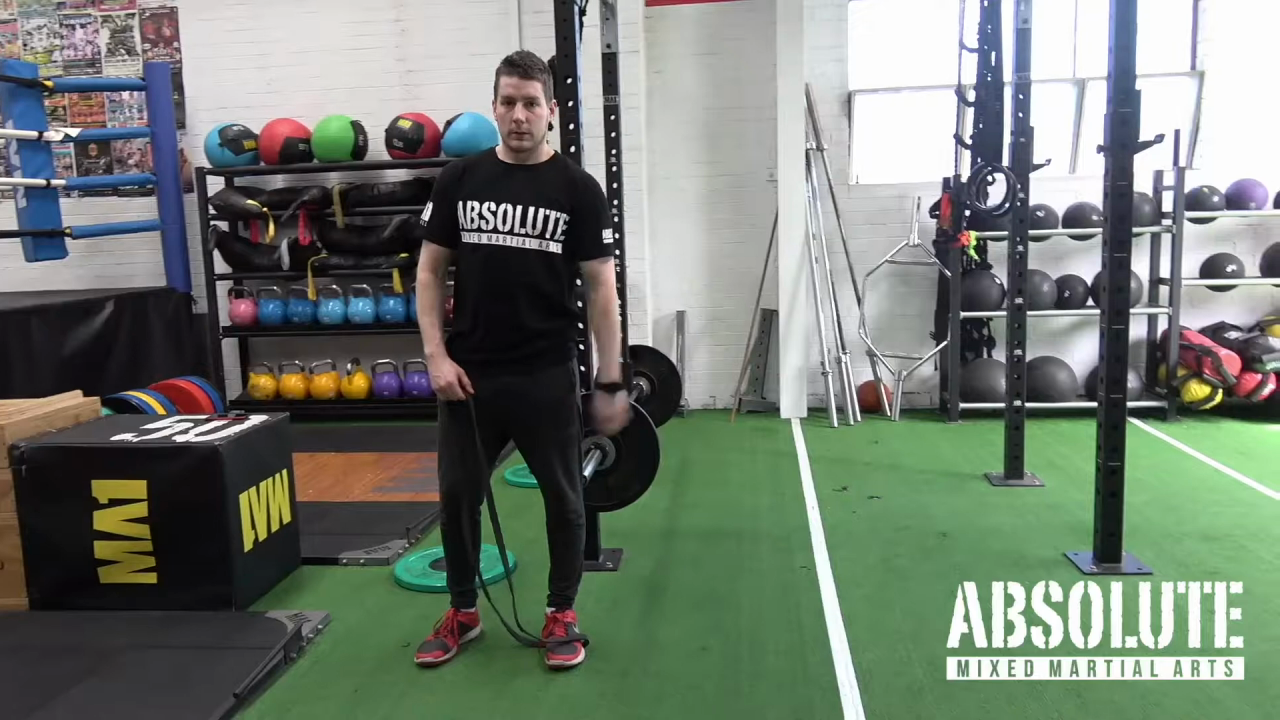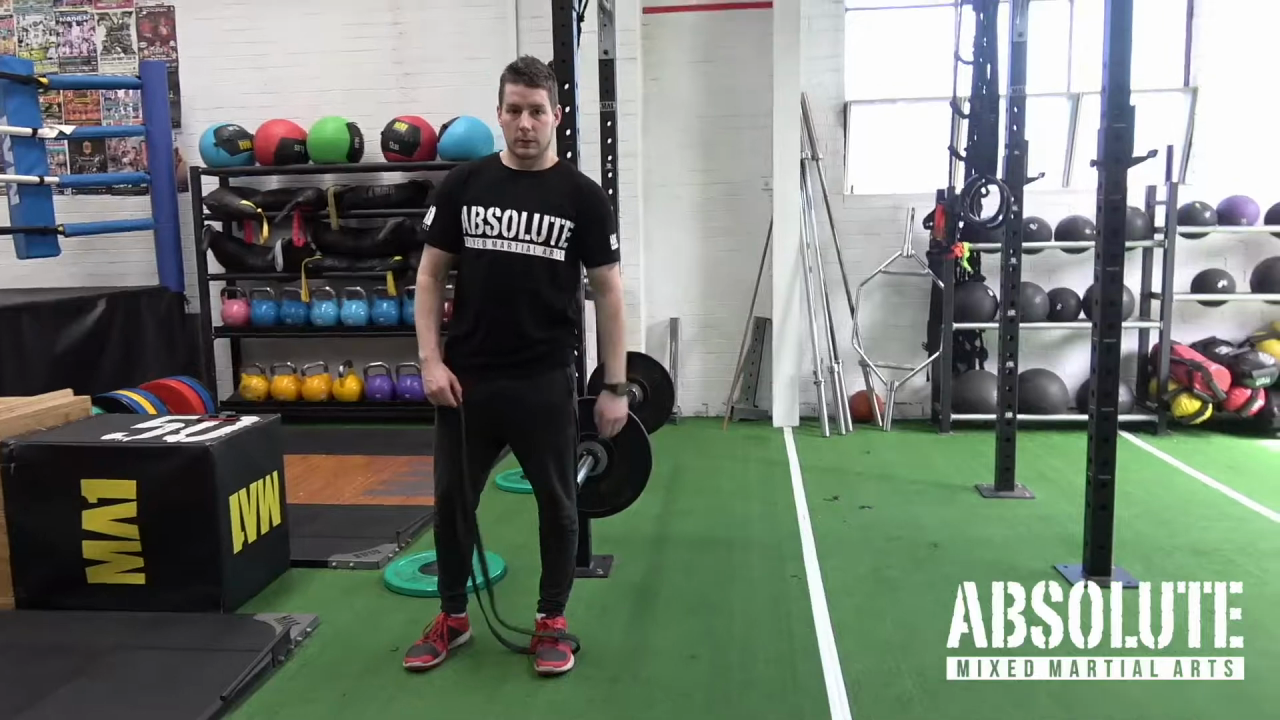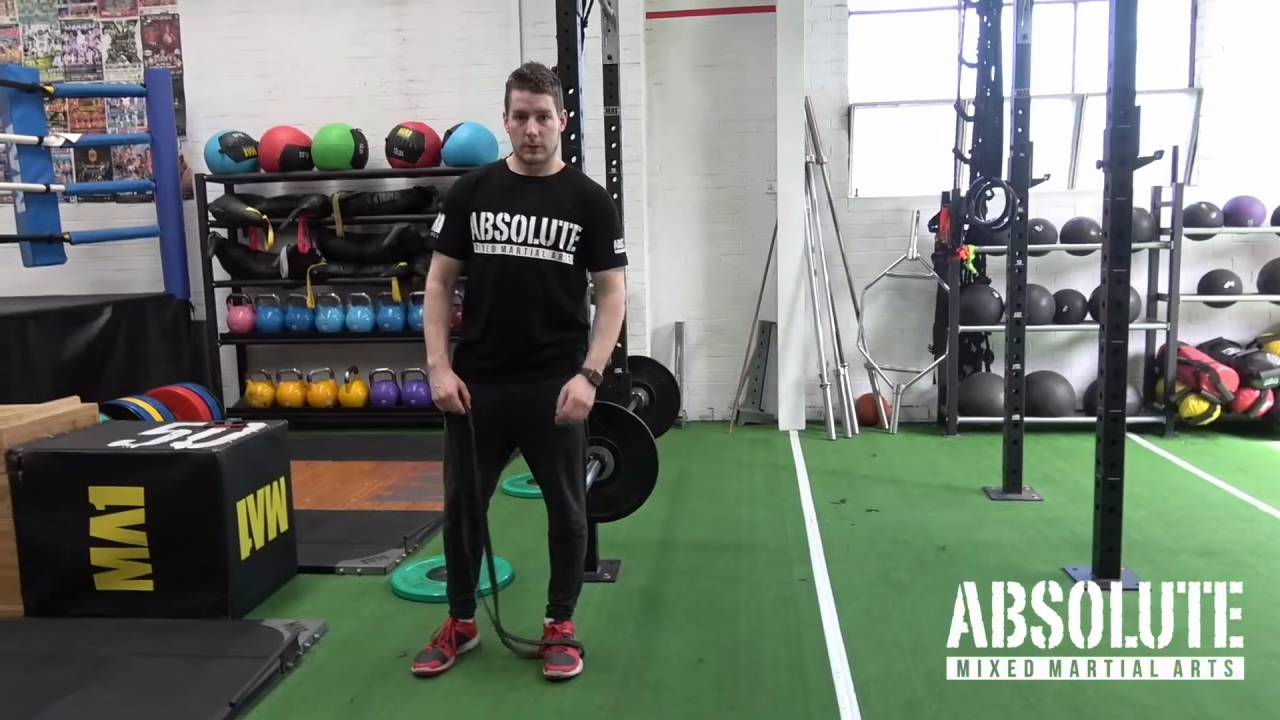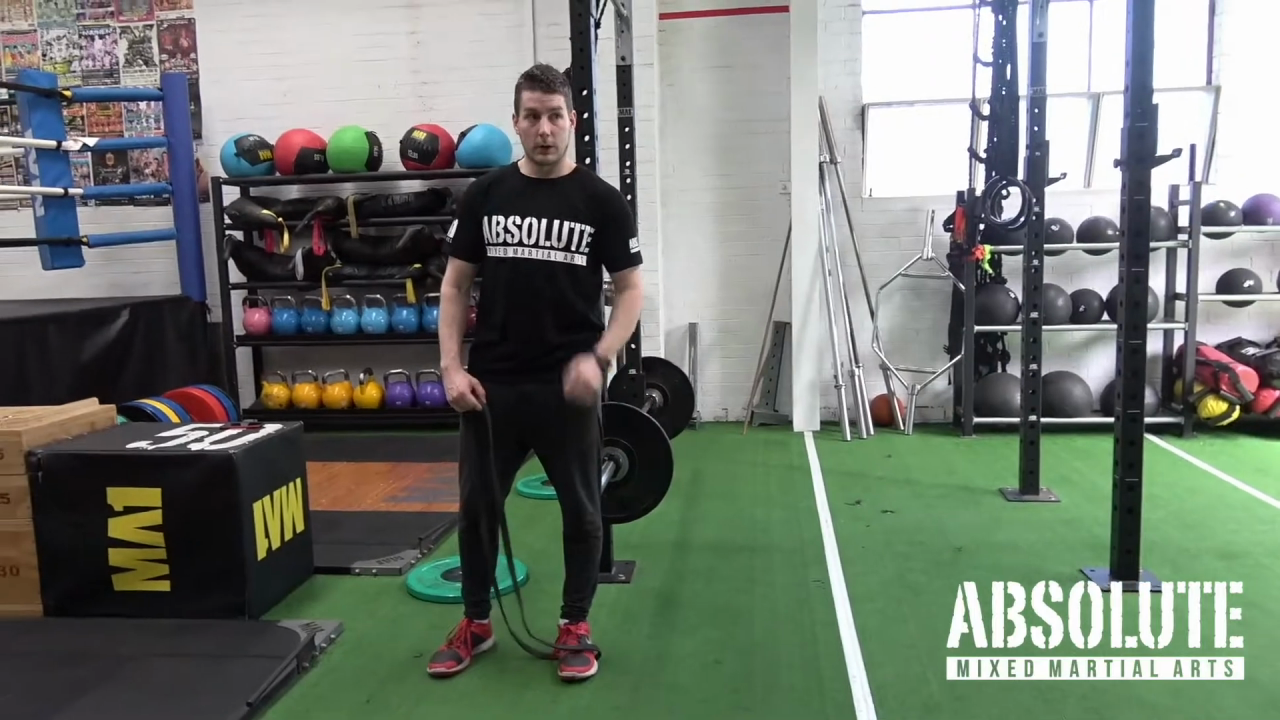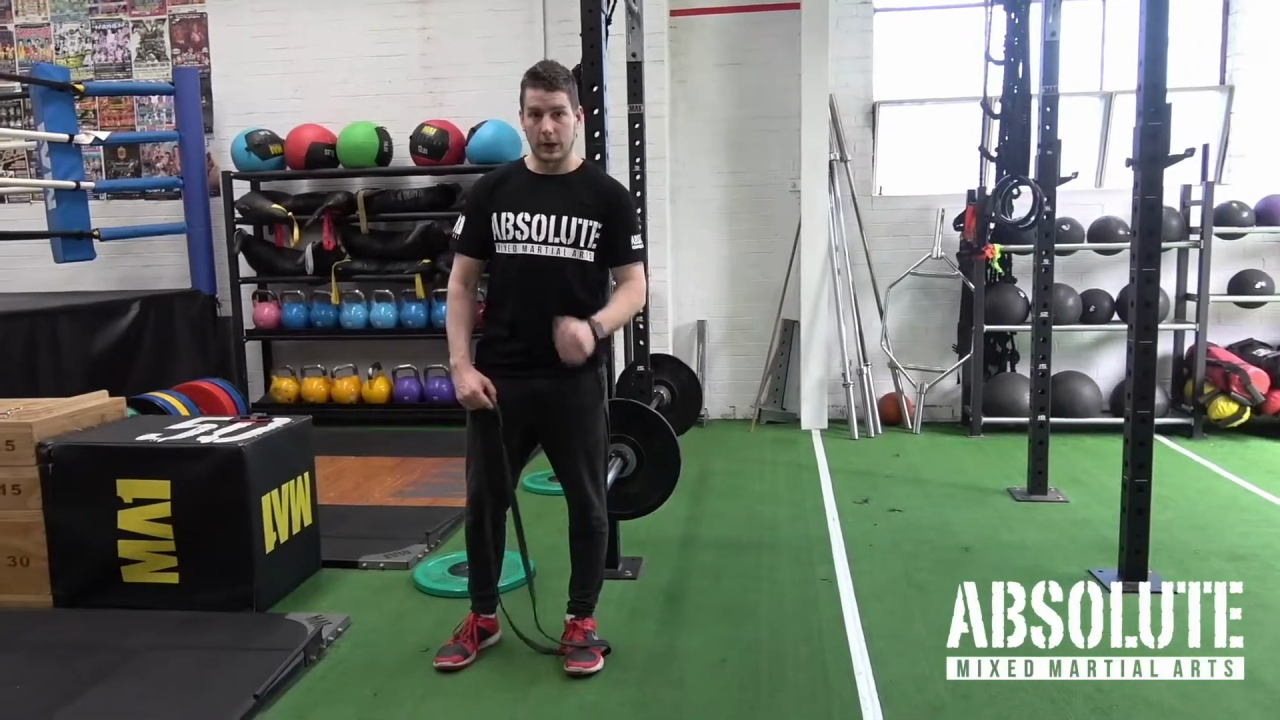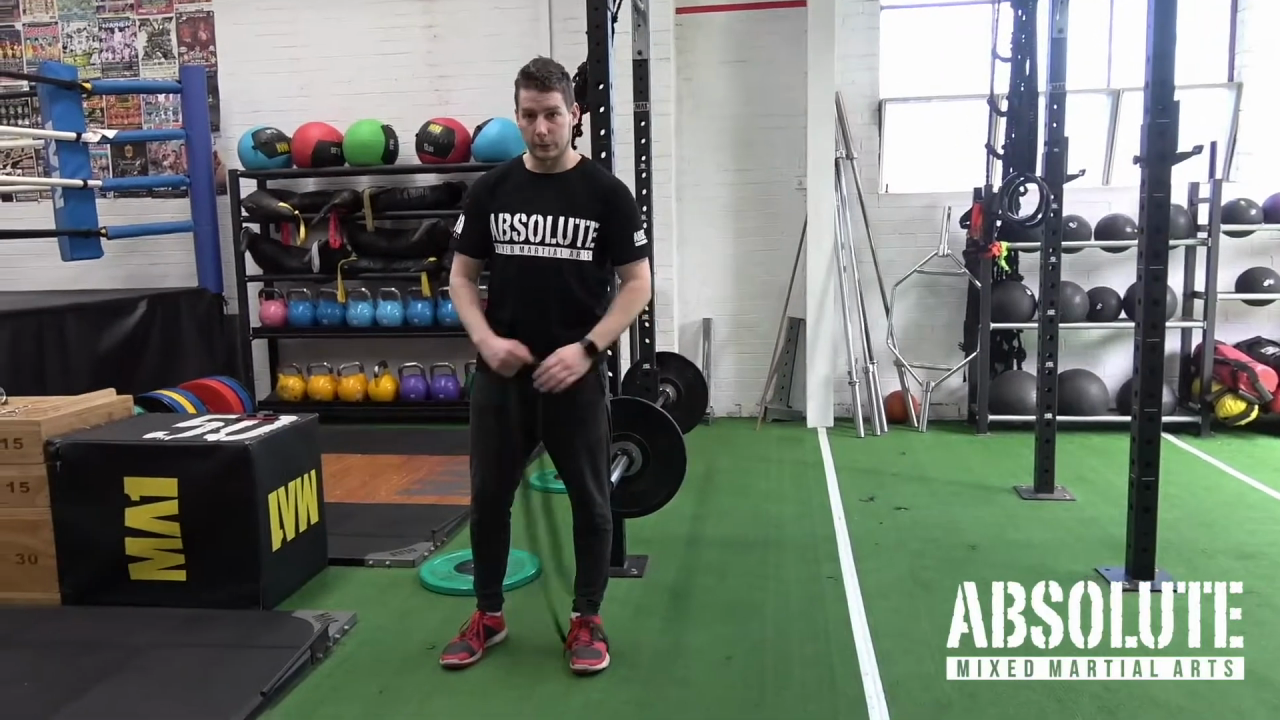
dt=0.3s
person 1, frame 1
left shoulder: (577, 188)
right shoulder: (459, 179)
left elbow: (602, 286)
right elbow: (430, 271)
left wrist: (611, 382)
right wrist: (436, 354)
left hip: (547, 376)
right hip: (469, 373)
left knee: (562, 498)
right knee: (457, 495)
left ankle: (561, 614)
right ankle: (462, 613)
person 1, frame 2
left shoulder: (582, 196)
right shoulder: (462, 184)
left elbow: (608, 289)
right elbow: (430, 274)
left wrist: (615, 384)
right wrist: (430, 359)
left hip: (545, 383)
right hip: (467, 378)
left knee: (556, 503)
right knee: (452, 499)
left ankle: (551, 619)
right ankle: (451, 618)
person 1, frame 3
left shoulder: (589, 200)
right shoulder: (471, 191)
left elbow: (611, 292)
right elbow: (440, 281)
left wrist: (589, 374)
right wrist: (438, 365)
left hip: (553, 385)
right hip: (477, 383)
left knee: (565, 508)
right knee: (462, 505)
left ankle: (560, 624)
right ankle: (460, 623)
person 1, frame 4
left shoulder: (601, 201)
right shoulder: (483, 195)
left elbow: (631, 289)
right elbow: (455, 285)
left wrist: (599, 358)
right wrist: (451, 365)
left hip: (566, 387)
right hip: (491, 384)
left knee: (580, 509)
right knee: (477, 505)
left ankle: (575, 625)
right ankle: (475, 624)
person 1, frame 5
left shoulder: (607, 195)
right shoulder: (491, 190)
left elbow: (633, 284)
right elbow: (462, 281)
left wrist: (595, 329)
right wrist: (461, 364)
left hip: (575, 382)
right hip: (498, 379)
left knee: (586, 504)
right knee: (484, 500)
left ankle: (581, 620)
right ankle: (482, 618)
person 1, frame 6
left shoulder: (605, 193)
right shoulder: (490, 190)
left elbow: (637, 283)
right elbow: (462, 276)
left wrist: (587, 349)
right wrist: (485, 339)
left hip: (575, 379)
right hip: (500, 377)
left knee: (589, 502)
right knee: (488, 499)
left ankle: (586, 618)
right ankle: (487, 616)
